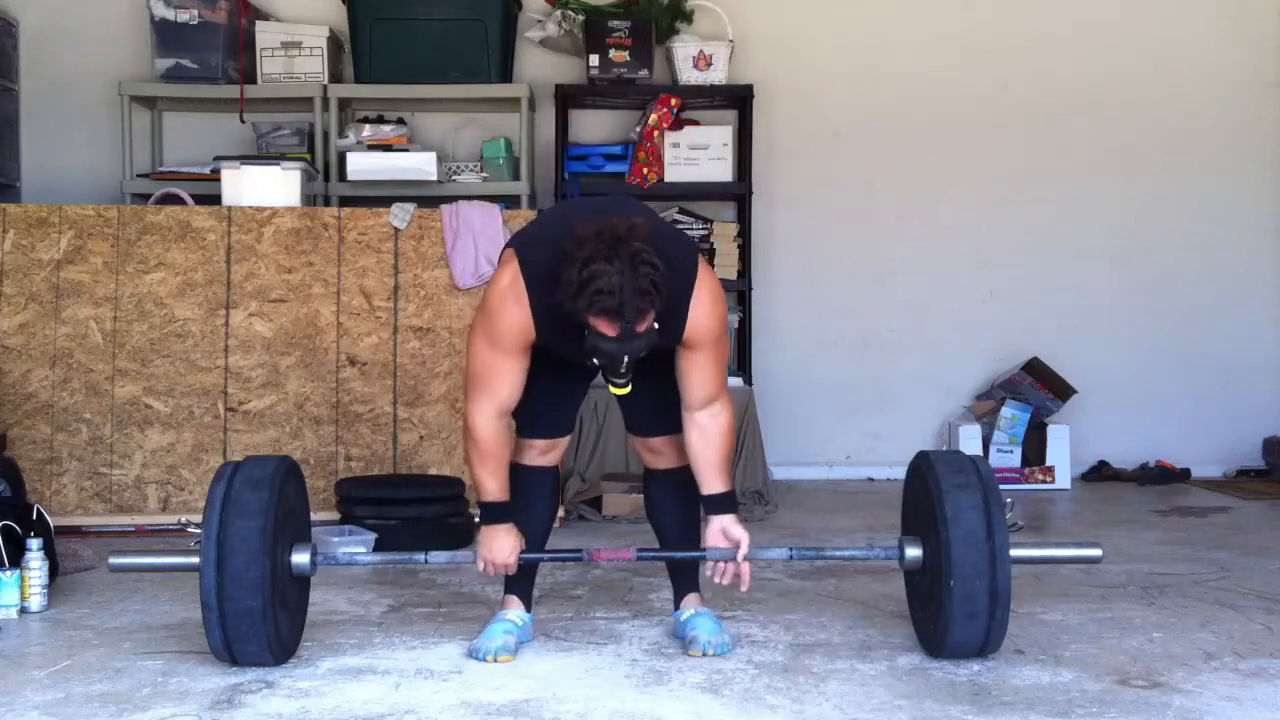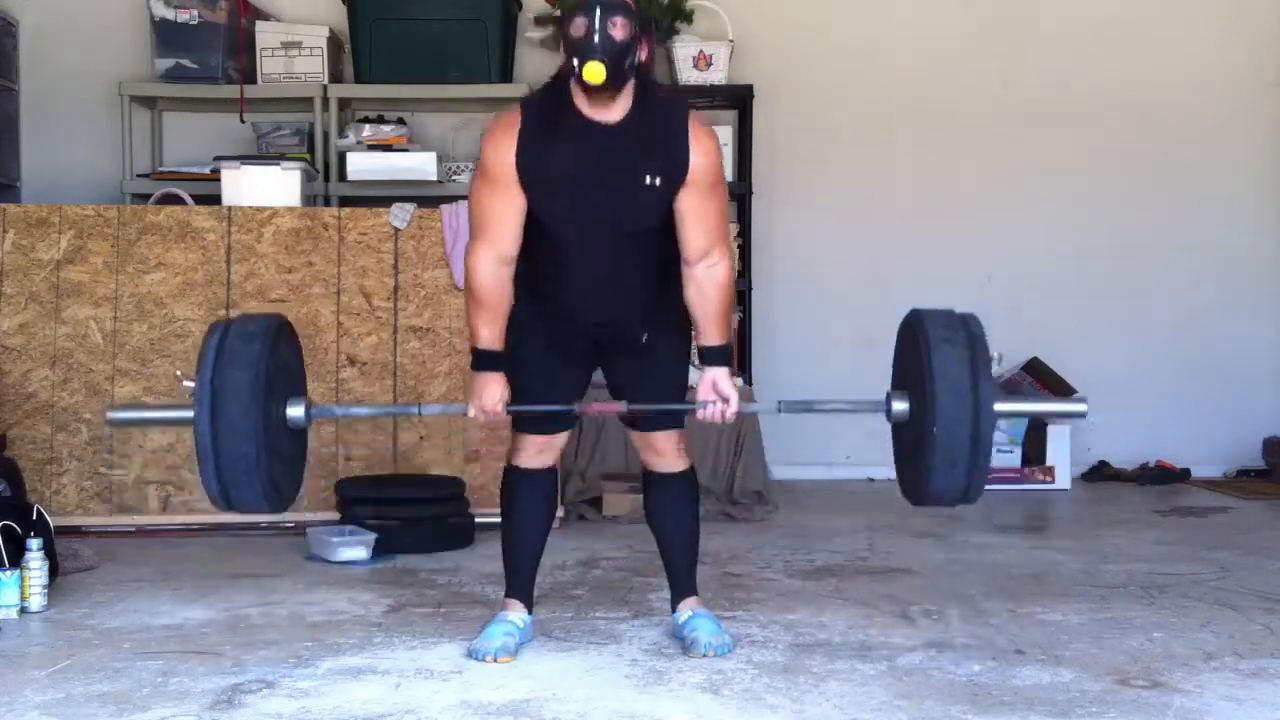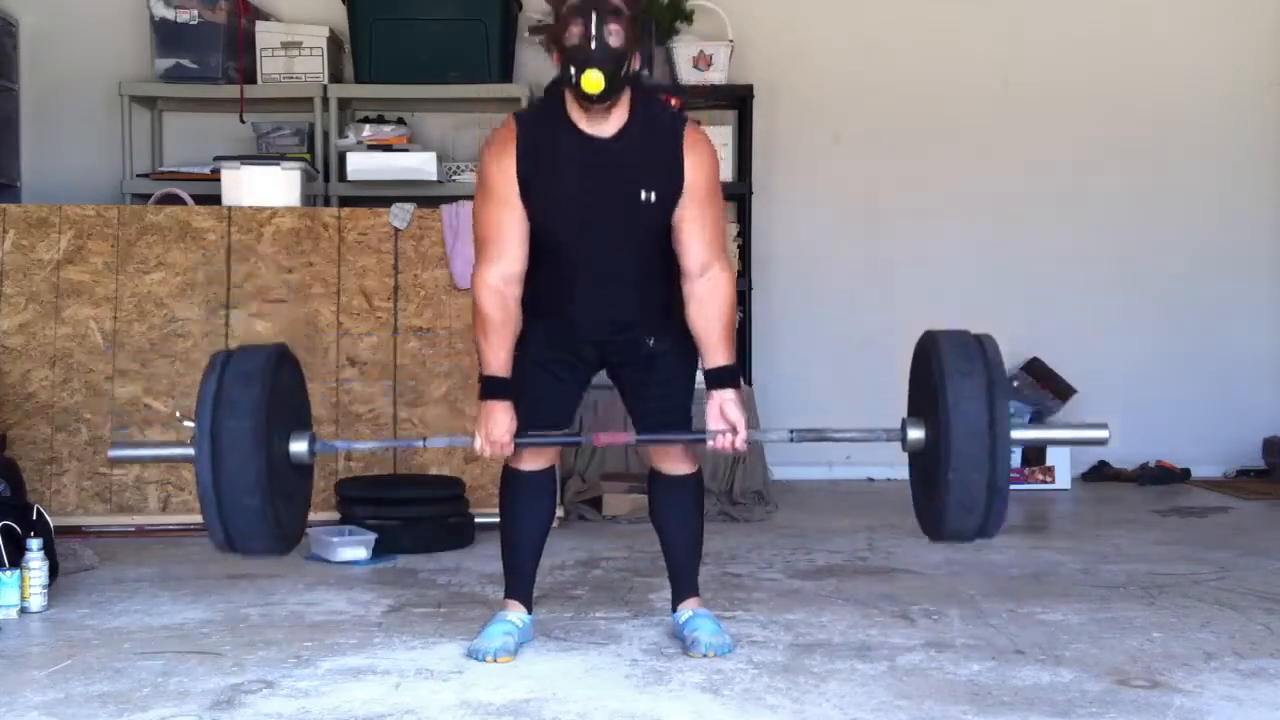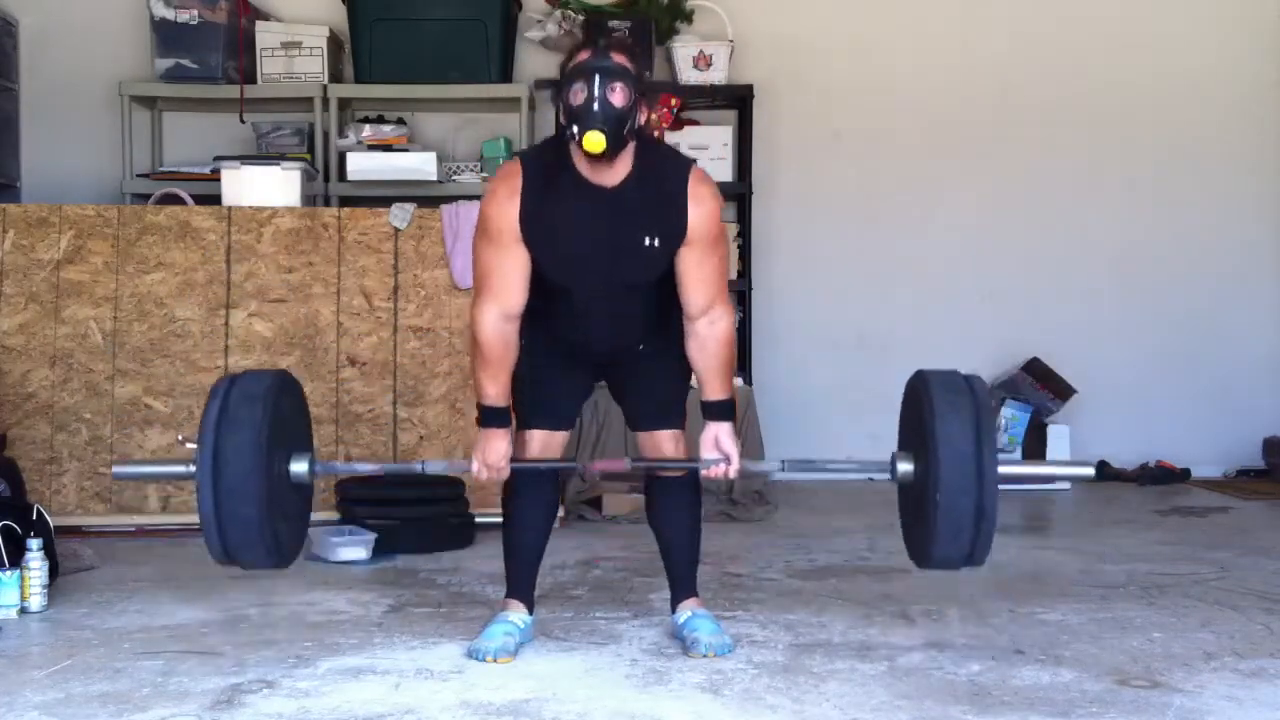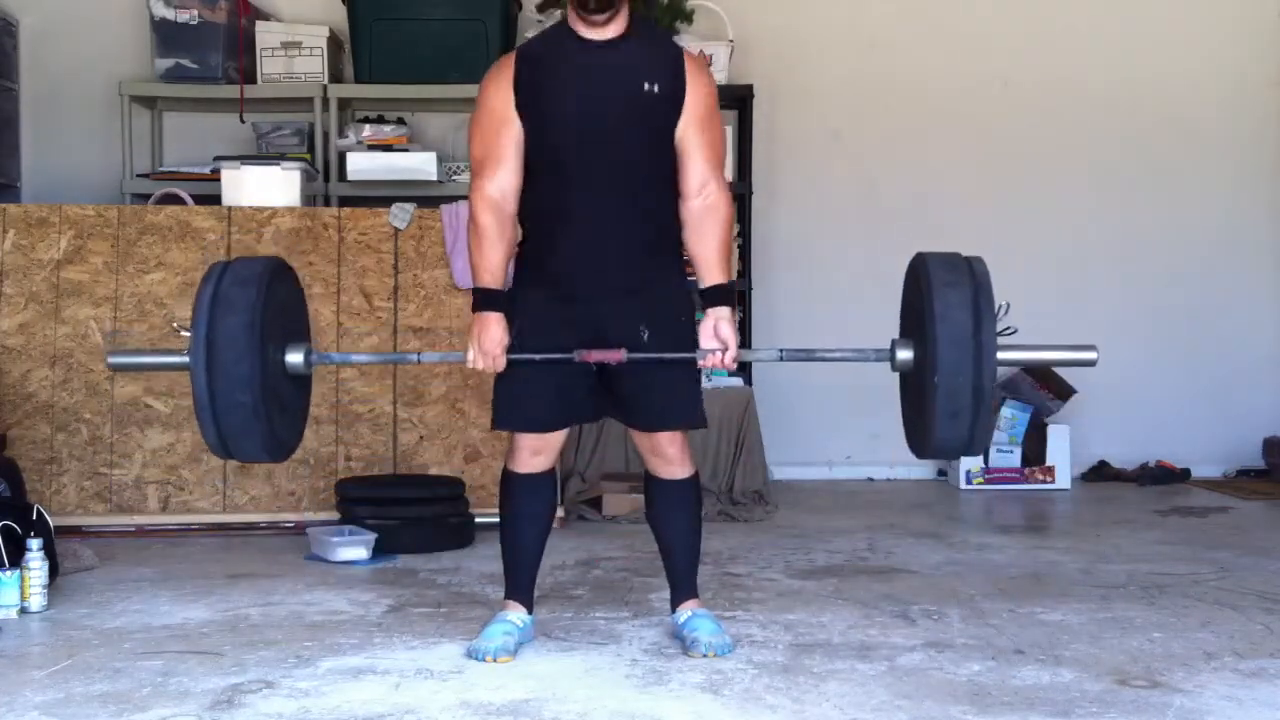
dt=1s
person 1, frame 1
left shoulder: (695, 292)
right shoulder: (518, 287)
left elbow: (705, 409)
right elbow: (486, 413)
left wrist: (721, 511)
right wrist: (495, 518)
right hip: (552, 342)
left knee: (666, 448)
right knee: (537, 447)
left ankle: (690, 601)
right ankle: (515, 605)
person 1, frame 2
left shoulder: (685, 136)
right shoulder: (517, 134)
left elbow: (707, 257)
right elbow: (492, 258)
left wrist: (716, 361)
right wrist: (488, 367)
left hip: (648, 315)
right hip: (546, 317)
left knee: (664, 445)
right knee: (533, 447)
left ankle: (688, 604)
right ankle: (516, 607)
person 1, frame 3
left shoulder: (682, 145)
right shoulder: (513, 144)
left elbow: (706, 272)
right elbow: (500, 278)
left wrist: (723, 383)
right wrist: (495, 393)
left hip: (651, 322)
right hip: (549, 322)
left knee: (673, 452)
right knee: (531, 454)
left ankle: (688, 606)
right ankle: (516, 609)
person 1, frame 4
left shoulder: (686, 189)
right shoulder: (518, 187)
left elbow: (707, 313)
right elbow: (498, 313)
left wrist: (719, 418)
right wrist: (492, 424)
left hip: (649, 334)
right hip: (553, 335)
left knee: (668, 447)
right knee: (535, 448)
left ankle: (687, 605)
right ankle: (517, 607)
person 1, frame 5
left shoulder: (678, 71)
right shoulder: (515, 74)
left elbow: (702, 192)
right elbow: (496, 194)
left wrist: (717, 301)
right wrist: (490, 305)
left hip: (652, 298)
right hip: (544, 299)
left knee: (667, 447)
right knee: (530, 449)
left ankle: (688, 605)
right ankle: (516, 608)
